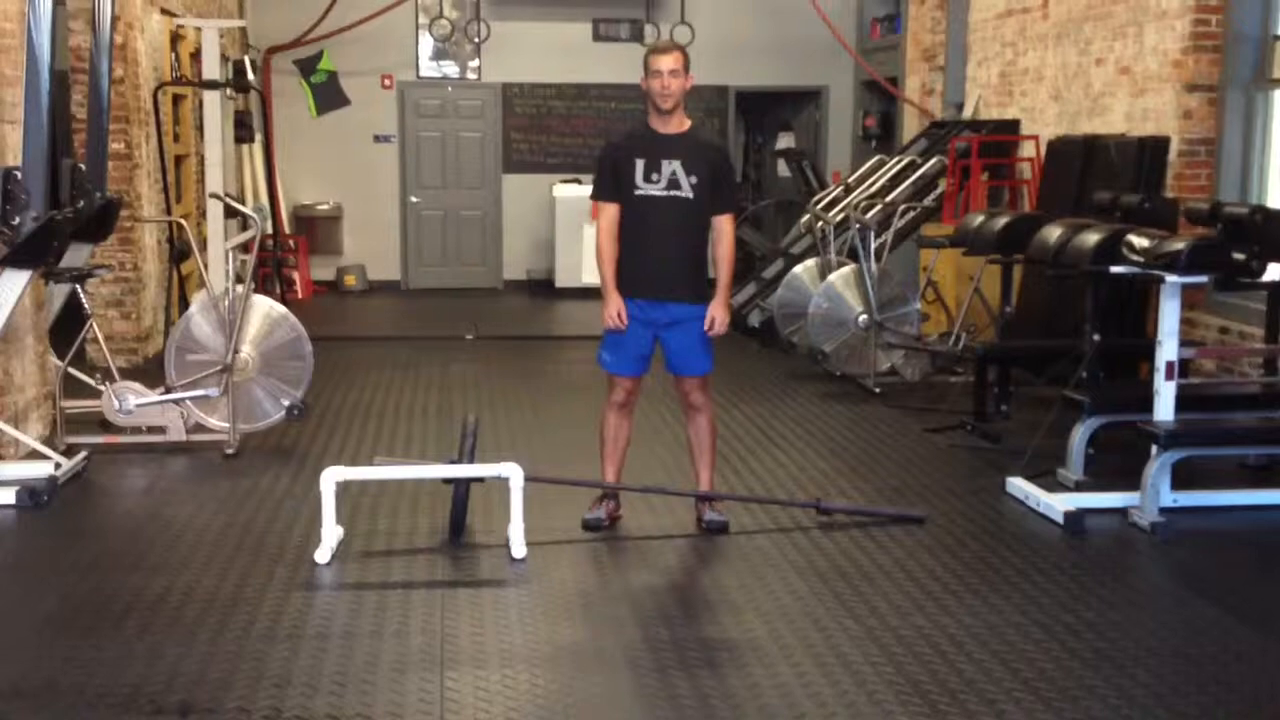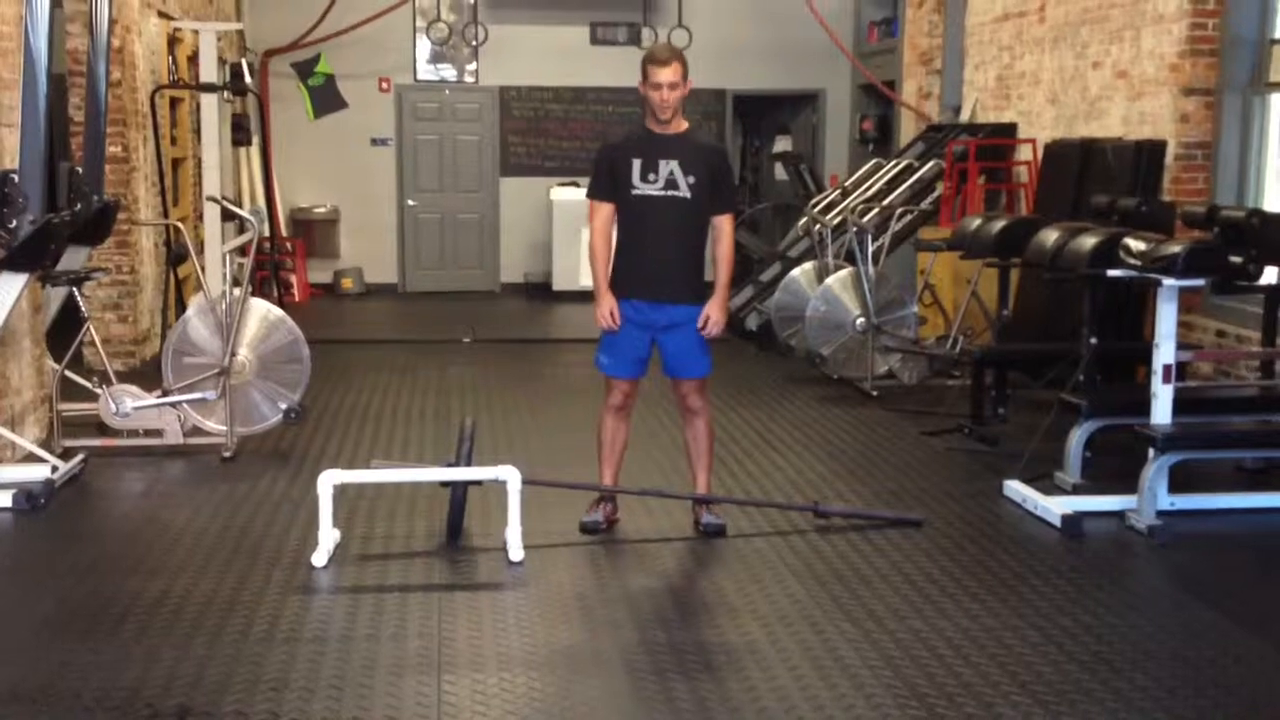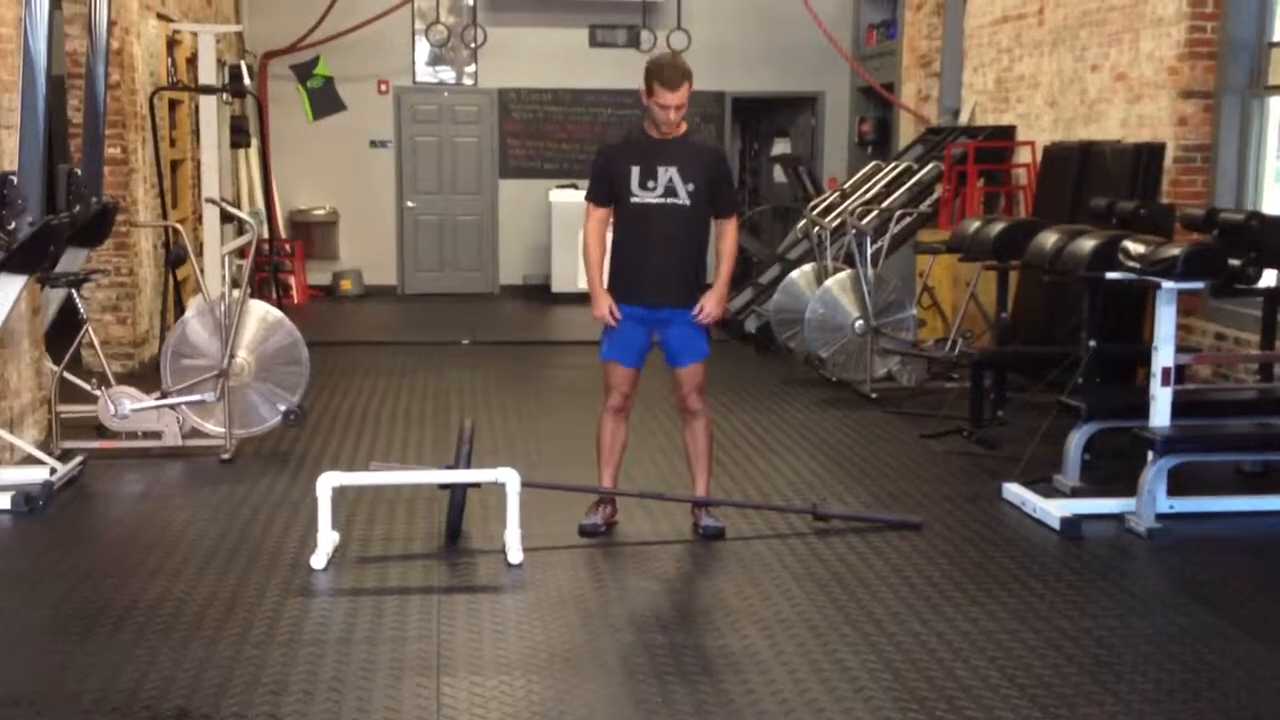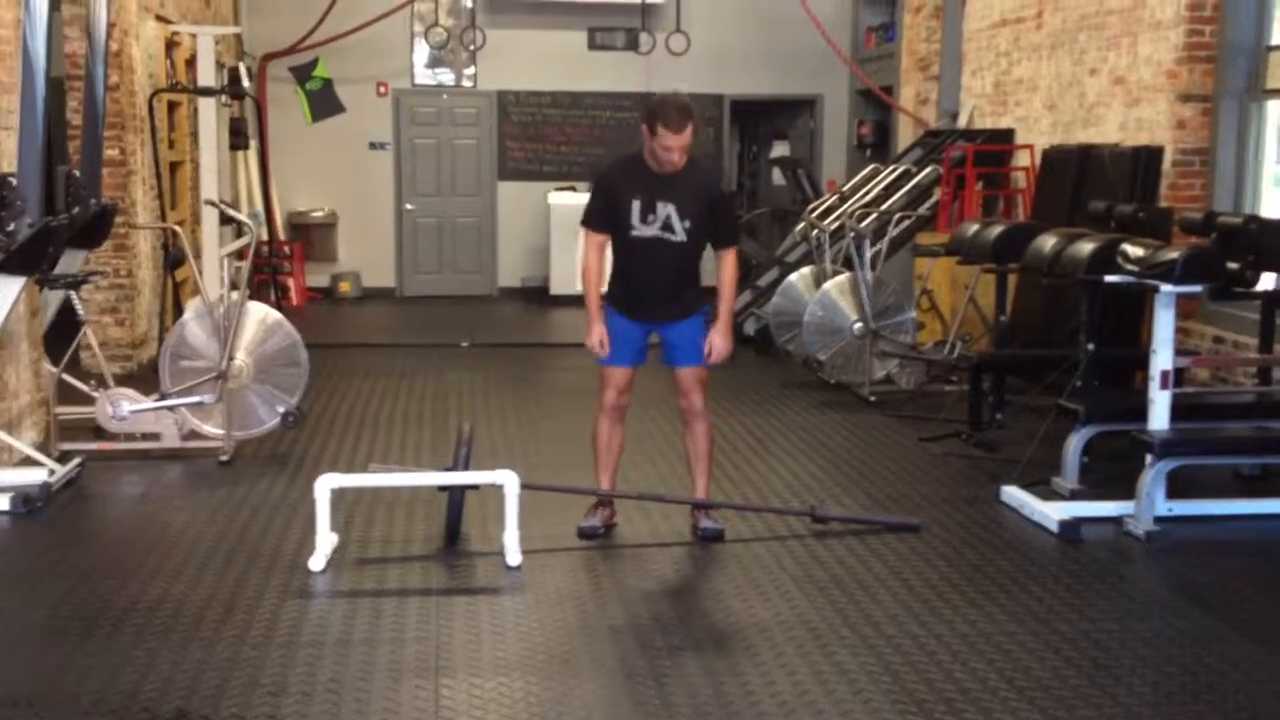
dt=0.3s
person 1, frame 1
left shoulder: (711, 155)
right shoulder: (620, 152)
left elbow: (723, 230)
right elbow: (607, 227)
left wrist: (721, 297)
right wrist: (610, 293)
left hip: (690, 302)
right hip: (633, 300)
left knee: (696, 397)
right knee: (621, 395)
left ankle: (705, 497)
right ankle: (610, 495)
person 1, frame 2
left shoulder: (709, 155)
right shoulder: (617, 152)
left elbow: (723, 229)
right elbow: (600, 225)
left wrist: (720, 296)
right wrist: (602, 292)
left hip: (687, 304)
right hip: (627, 301)
left knee: (694, 401)
right knee: (618, 398)
left ankle: (703, 499)
right ankle: (607, 497)
person 1, frame 3
left shoulder: (709, 157)
right shoulder: (615, 154)
left elbow: (727, 227)
right elbow: (596, 224)
left wrist: (720, 289)
right wrist: (597, 290)
left hip: (687, 305)
right hip: (626, 303)
left knee: (693, 401)
right knee: (617, 399)
left ankle: (702, 502)
right ankle: (605, 500)
person 1, frame 4
left shoulder: (708, 186)
right shoulder: (614, 178)
left elbow: (727, 255)
right elbow: (594, 248)
left wrist: (723, 323)
right wrist: (594, 317)
left hip: (685, 312)
right hip: (625, 309)
left knee: (694, 403)
right knee: (612, 401)
left ankle: (701, 506)
right ankle: (604, 503)
